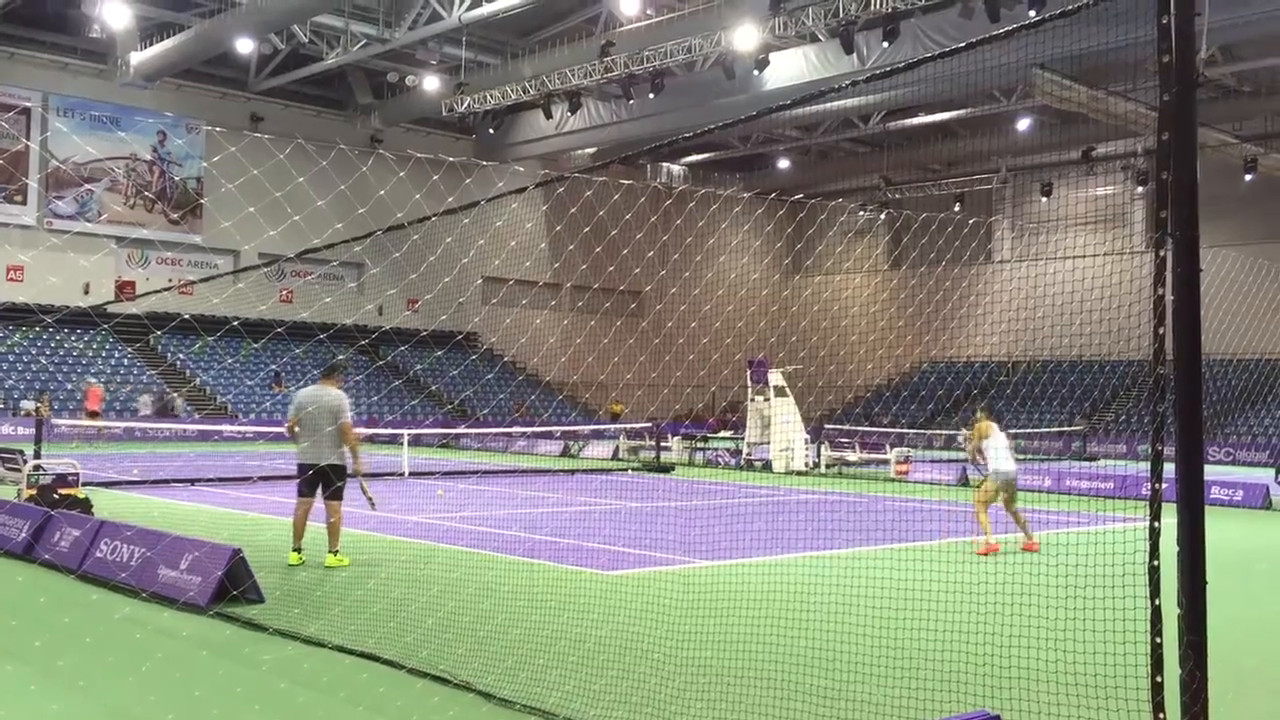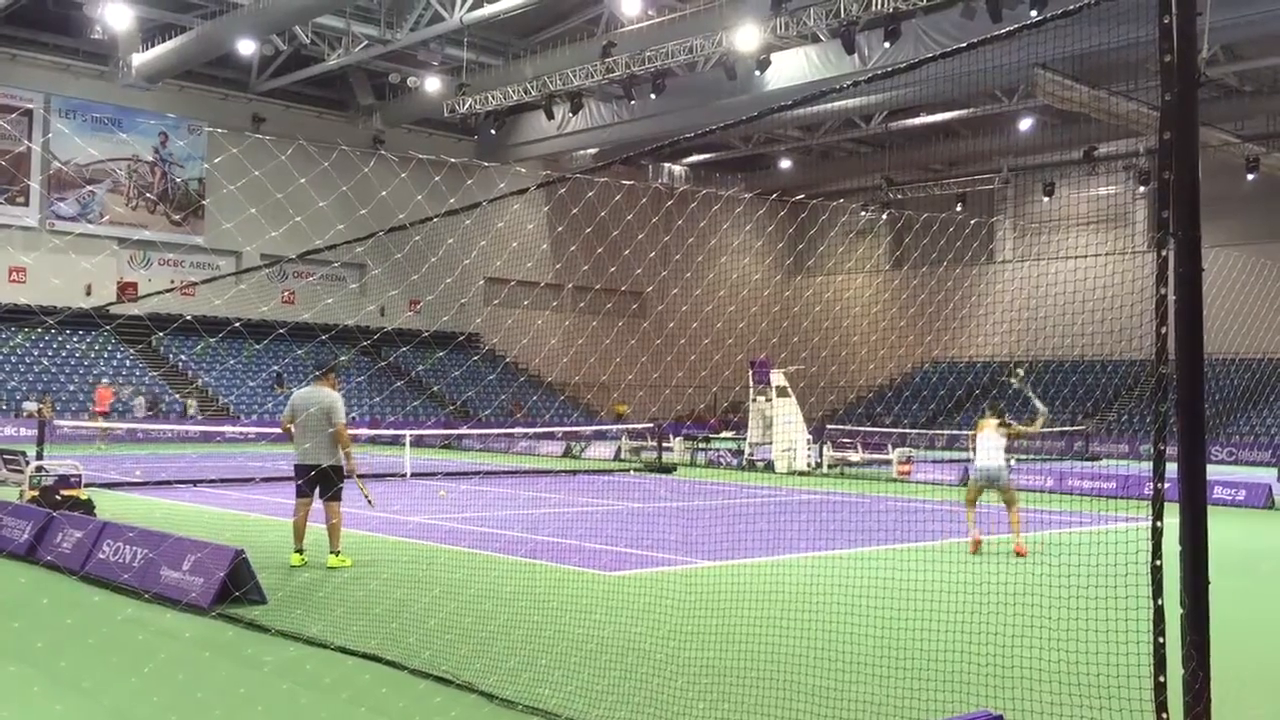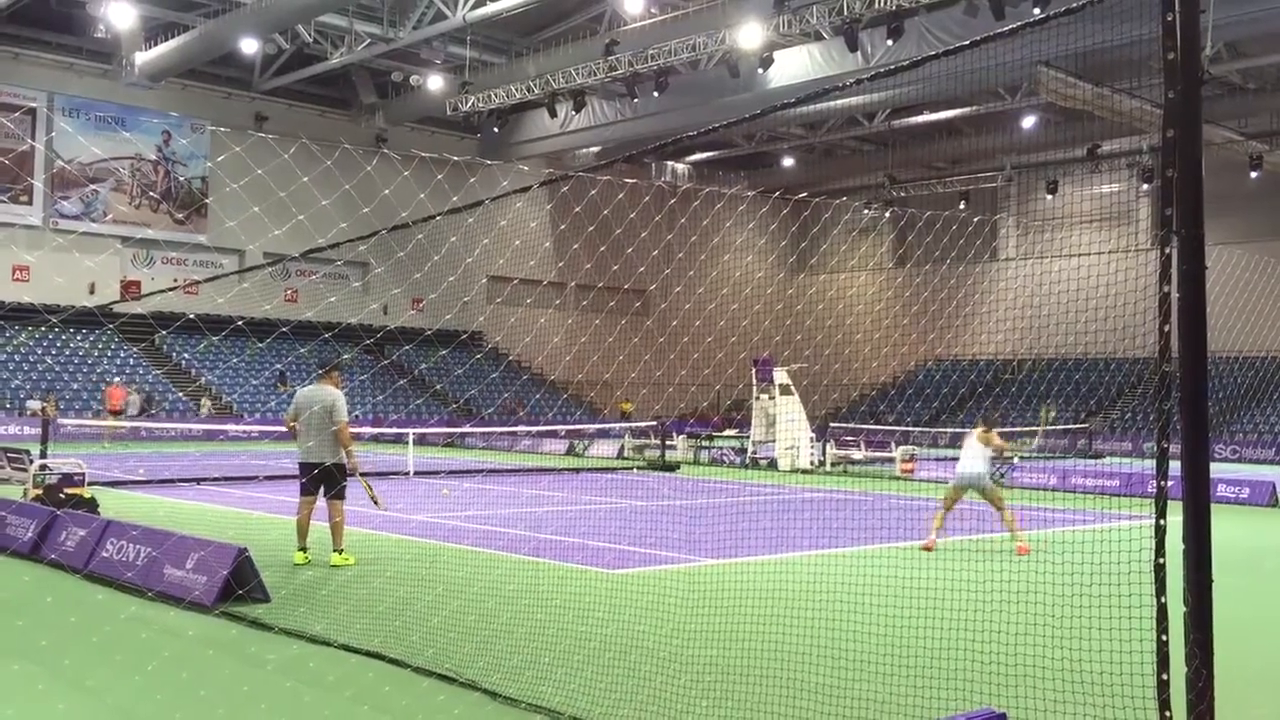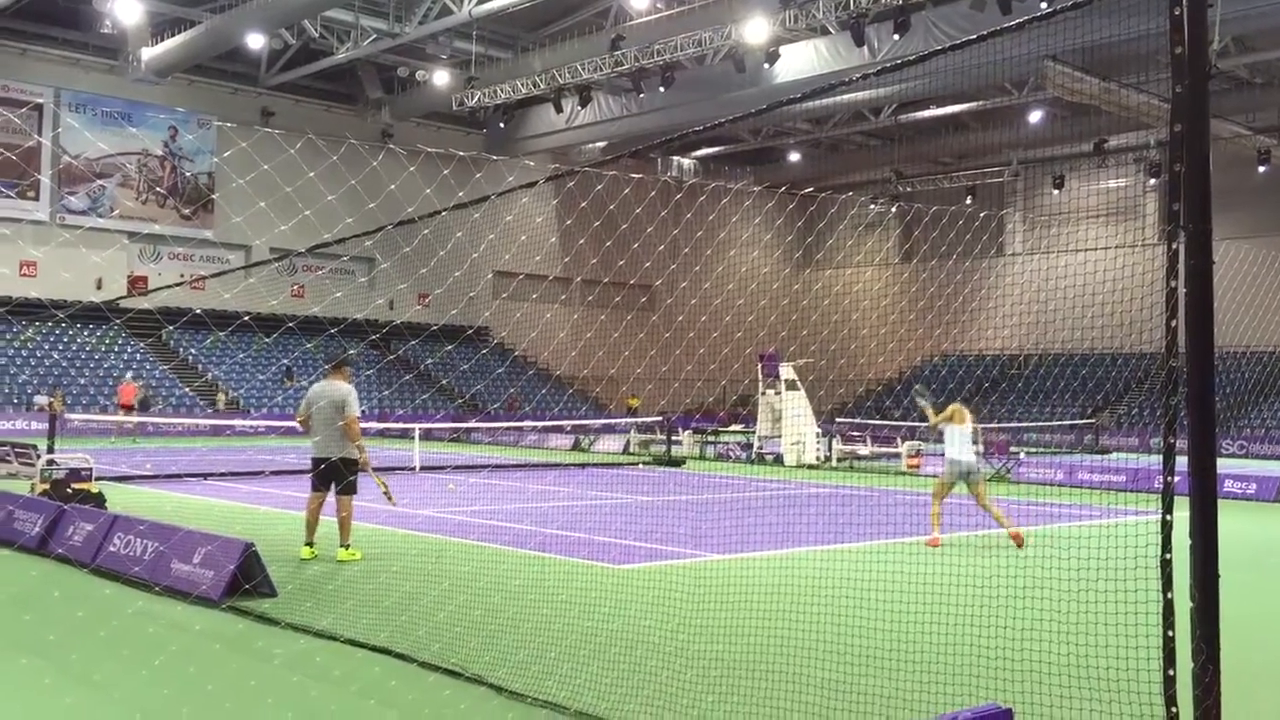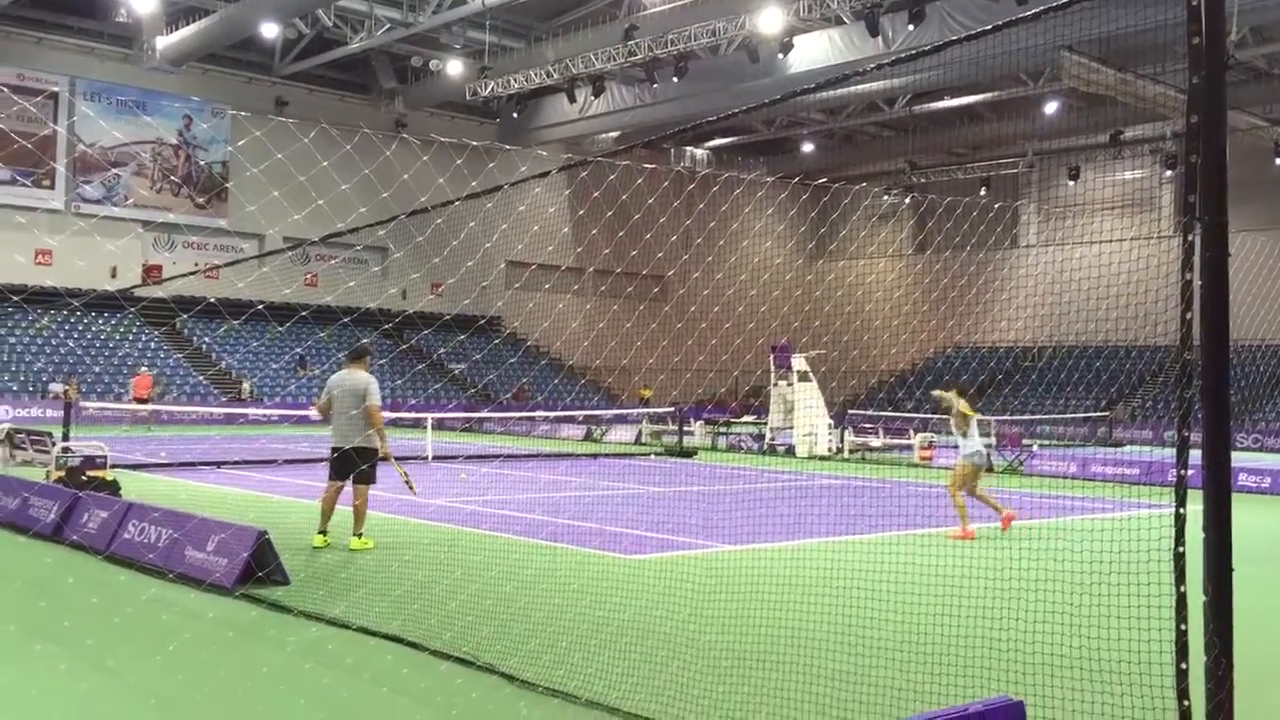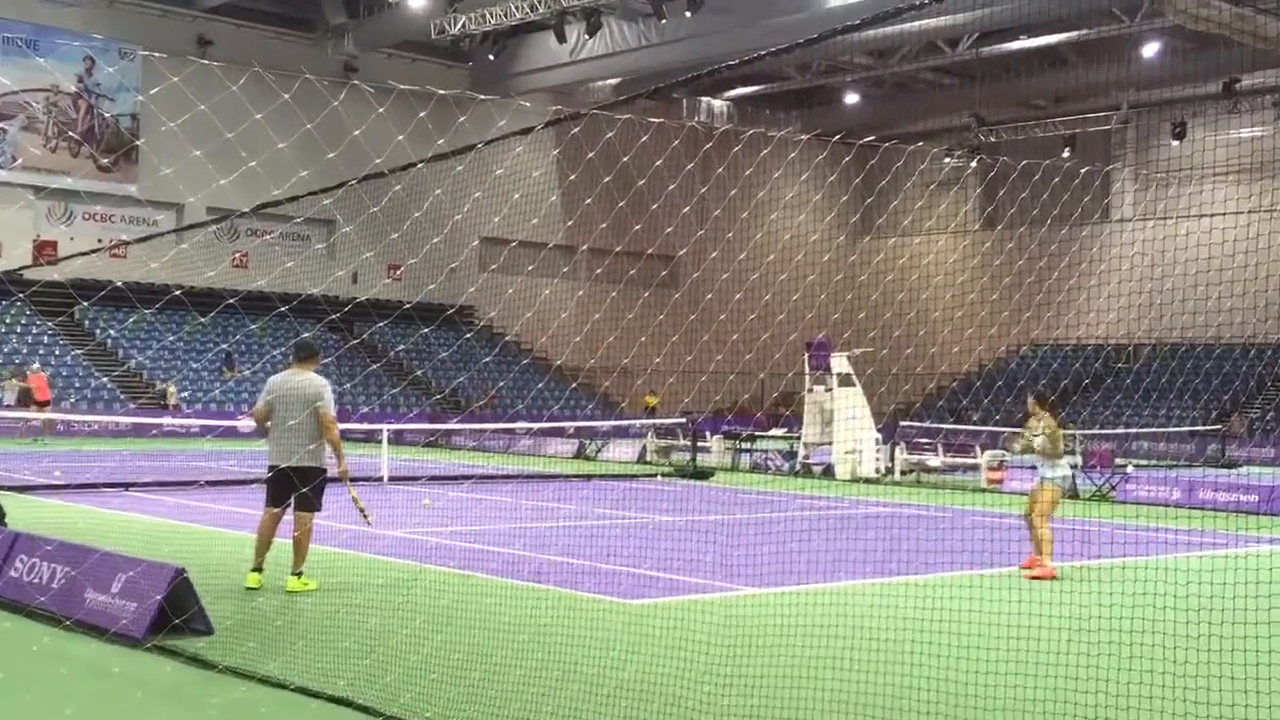
dt=0.3s
person 1, frame 1
left shoulder: (301, 394)
right shoulder: (339, 397)
left elbow: (290, 425)
right elbow: (347, 431)
right wrist: (356, 459)
left hip: (306, 459)
right hip: (334, 460)
left knee: (303, 504)
right knee: (333, 506)
right ankle: (333, 554)
person 1, frame 2
left shoulder: (297, 395)
right shoulder: (333, 397)
left elbow: (284, 425)
right elbow: (340, 431)
right wrist: (349, 459)
left hip: (303, 460)
right hip: (330, 461)
left knee: (302, 505)
right knee: (332, 506)
right ankle: (334, 554)
person 1, frame 3
left shoulder: (301, 394)
right shoulder: (336, 395)
left elbow: (288, 423)
right elbow: (342, 429)
right wrist: (351, 457)
left hip: (307, 458)
right hip: (333, 459)
left knee: (306, 503)
right knee: (336, 505)
right ankle: (337, 553)
person 1, frame 4
left shoulder: (314, 389)
right shoulder: (347, 390)
left elbow: (301, 418)
right elbow: (352, 424)
right wrist: (362, 452)
left hip: (320, 453)
right hip: (344, 454)
left knee: (316, 497)
right knee: (344, 500)
right ankle: (344, 548)
person 1, frame 5
left shoulder: (334, 379)
right shoulder: (368, 380)
left elbow: (321, 408)
right elbow: (374, 413)
right wrist: (384, 442)
left hip: (339, 442)
right hip: (364, 443)
left knee: (333, 486)
right knee: (360, 489)
left ankle: (321, 534)
person 1, frame 6
left shoulder: (274, 381)
right shoulder: (320, 384)
left elbow: (258, 416)
right elbow: (329, 424)
right wrist: (341, 460)
left hip: (278, 459)
right hip: (311, 461)
left knee: (271, 514)
right knee: (304, 518)
left ankle: (256, 571)
right ankle: (296, 576)
person 2, frame 1
left shoulder: (980, 427)
right shoulder: (997, 429)
left elbow: (972, 448)
left wrist: (971, 451)
left hip: (999, 473)
right hip: (1011, 472)
left knee: (980, 507)
right knee: (1011, 507)
left ankle: (990, 542)
right ankle: (1030, 541)
person 2, frame 2
left shoulder: (980, 423)
right shoulder: (1006, 426)
right elbow: (1032, 430)
right wrist: (1042, 416)
left hip: (979, 469)
right hip: (999, 469)
left knee: (970, 505)
right knee: (1012, 507)
left ankle: (975, 535)
right ankle: (1018, 543)
person 2, frame 3
left shoulder: (969, 434)
right shoulder: (990, 435)
right elbow: (1000, 445)
left hip: (960, 474)
right hip: (979, 475)
left knee: (944, 509)
right knee: (1003, 509)
left ankle: (931, 539)
right ankle: (1019, 543)
person 2, frame 4
left shoulder: (955, 408)
right shoulder: (970, 417)
left elbow: (933, 423)
left wrist: (928, 412)
left hip: (955, 462)
right hip: (971, 463)
left knee: (937, 499)
right knee: (984, 502)
left ankle: (936, 536)
right ankle: (1010, 530)
person 2, frame 5
left shoulder: (962, 406)
right shoulder: (957, 403)
left elbow: (963, 432)
right elbow: (938, 394)
left wrist: (955, 416)
right wrist: (940, 394)
left hip: (972, 453)
right hip: (975, 453)
left knee: (954, 488)
right knee: (971, 491)
left ankle: (966, 529)
right ankle: (1004, 513)
person 2, frame 6
left shoulder: (1049, 422)
right shoulder: (1032, 421)
left elbow: (1058, 452)
right elbow: (1019, 444)
left wrist: (1034, 448)
right wrist: (1021, 445)
left hip: (1058, 477)
right hip: (1046, 476)
left knee: (1041, 518)
right knee: (1032, 516)
left ankle: (1047, 566)
right ankle: (1036, 558)
